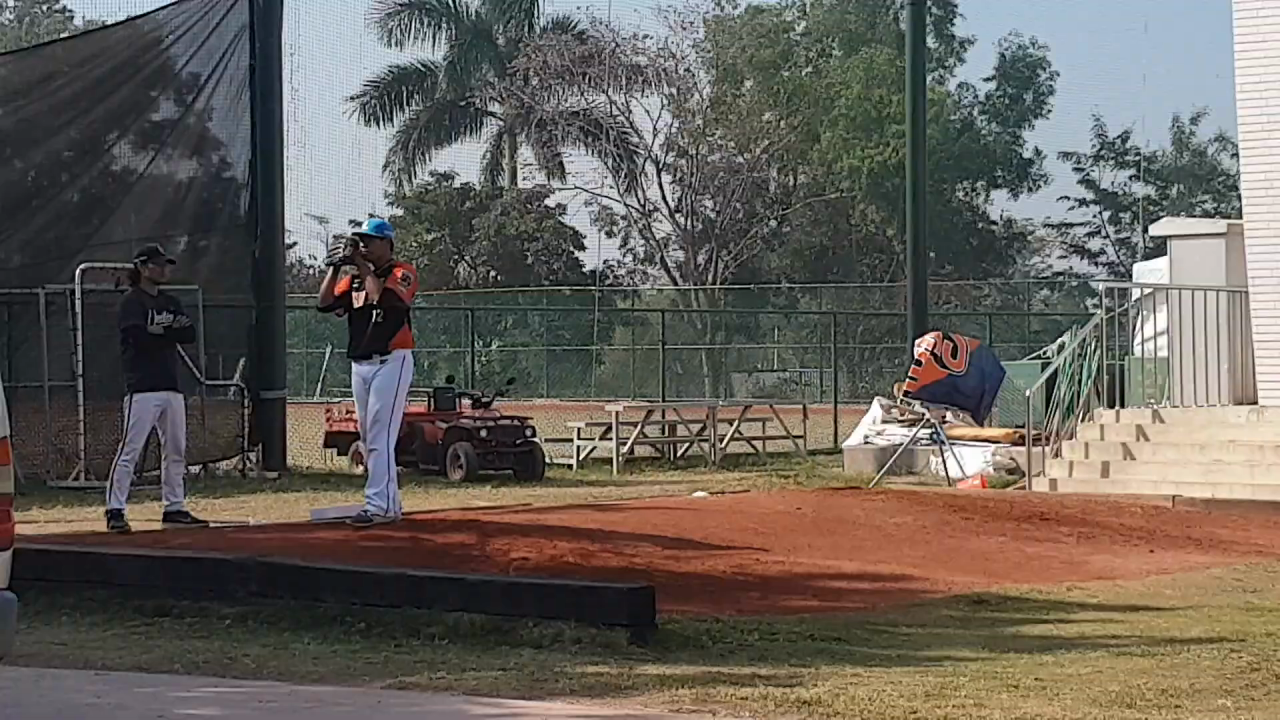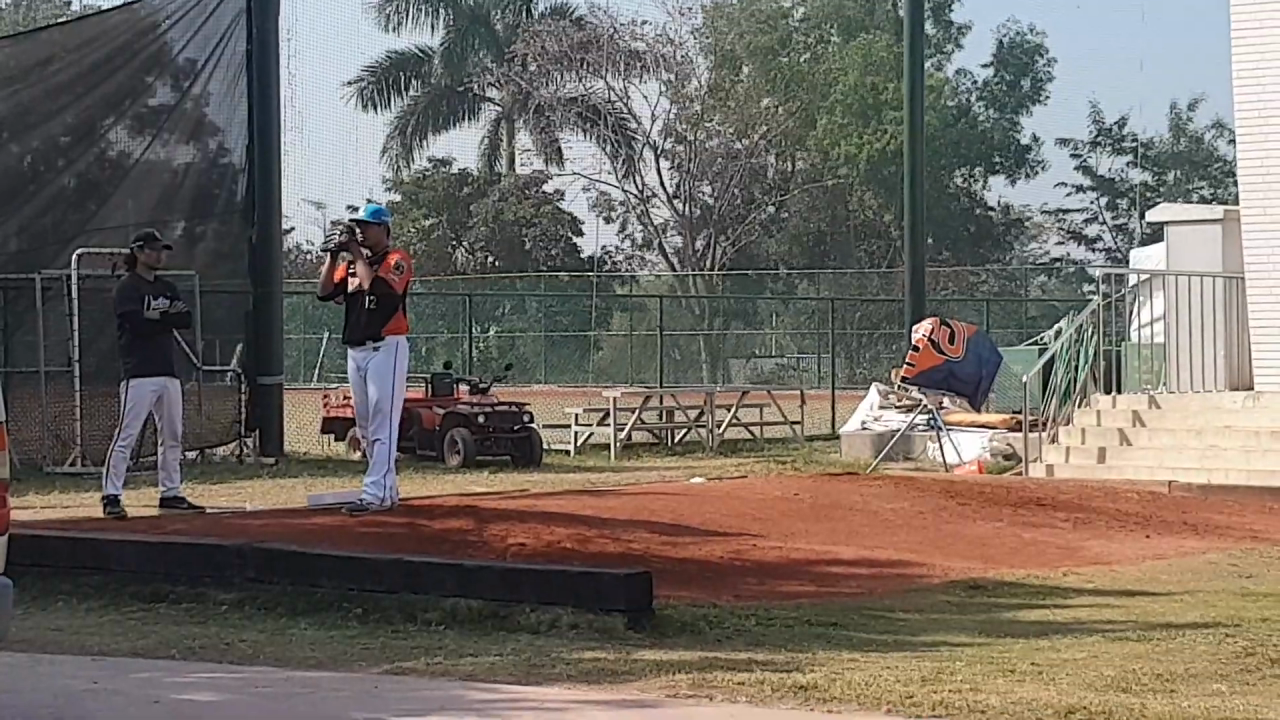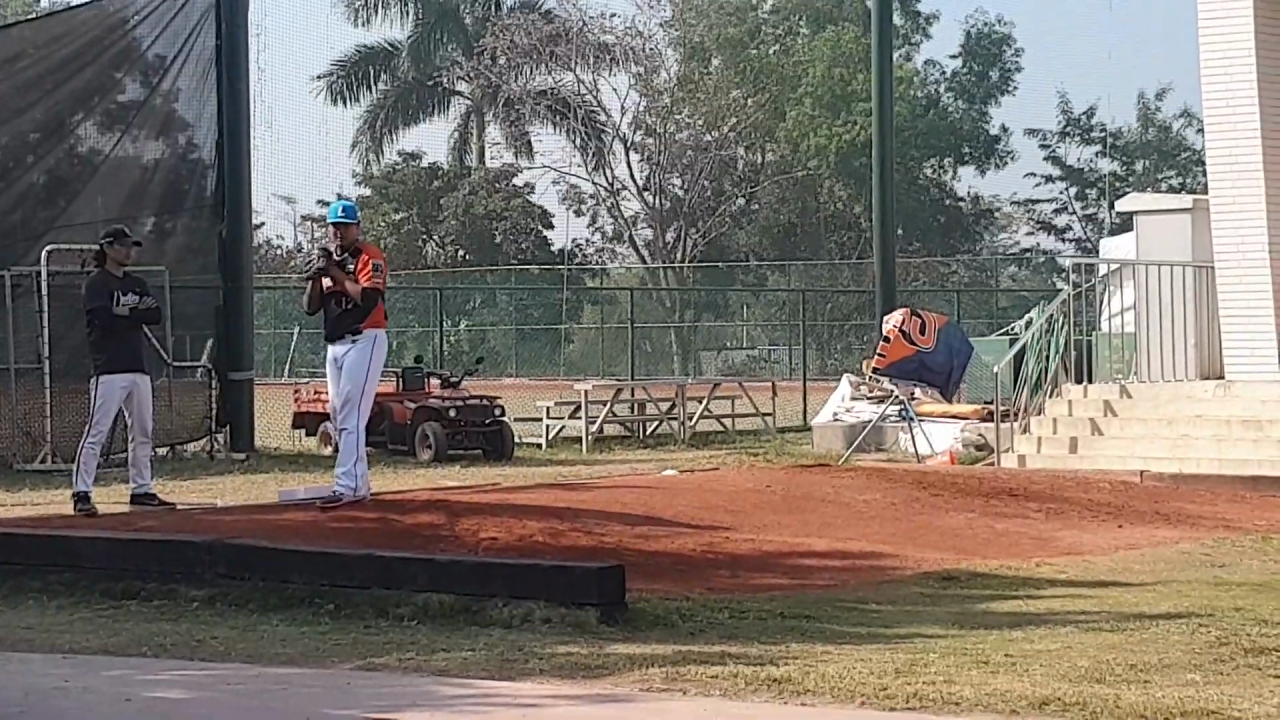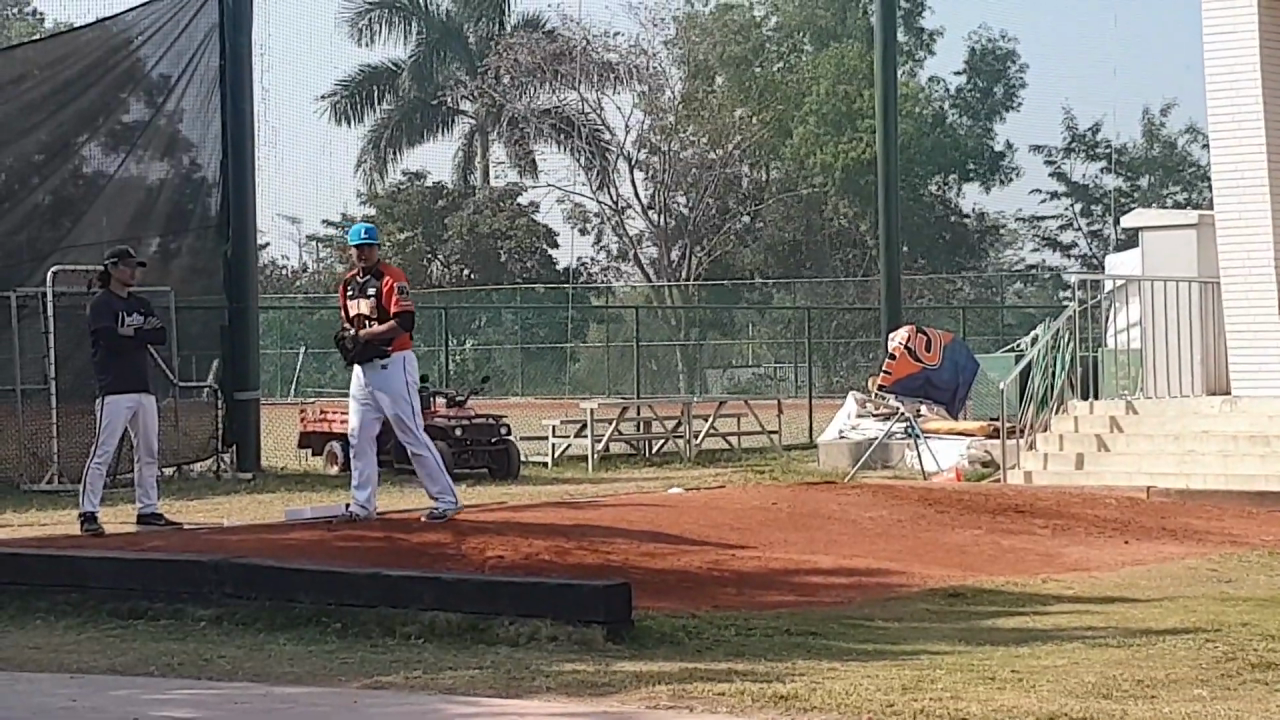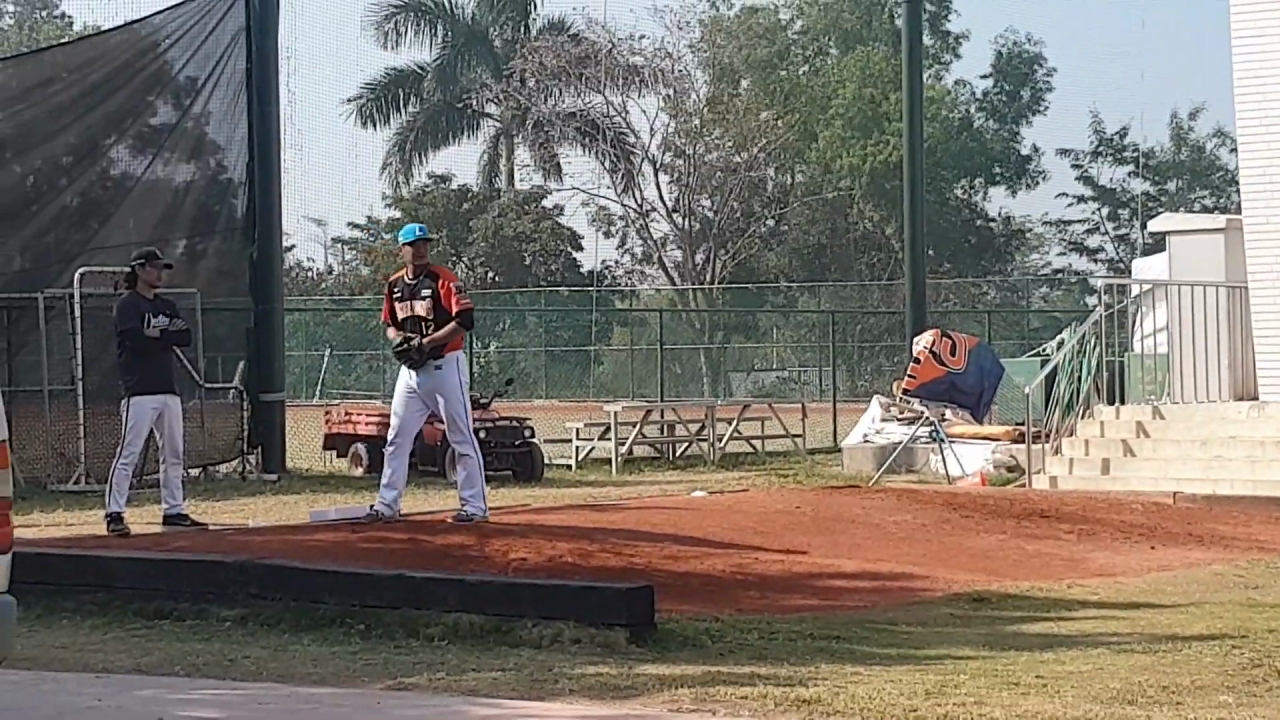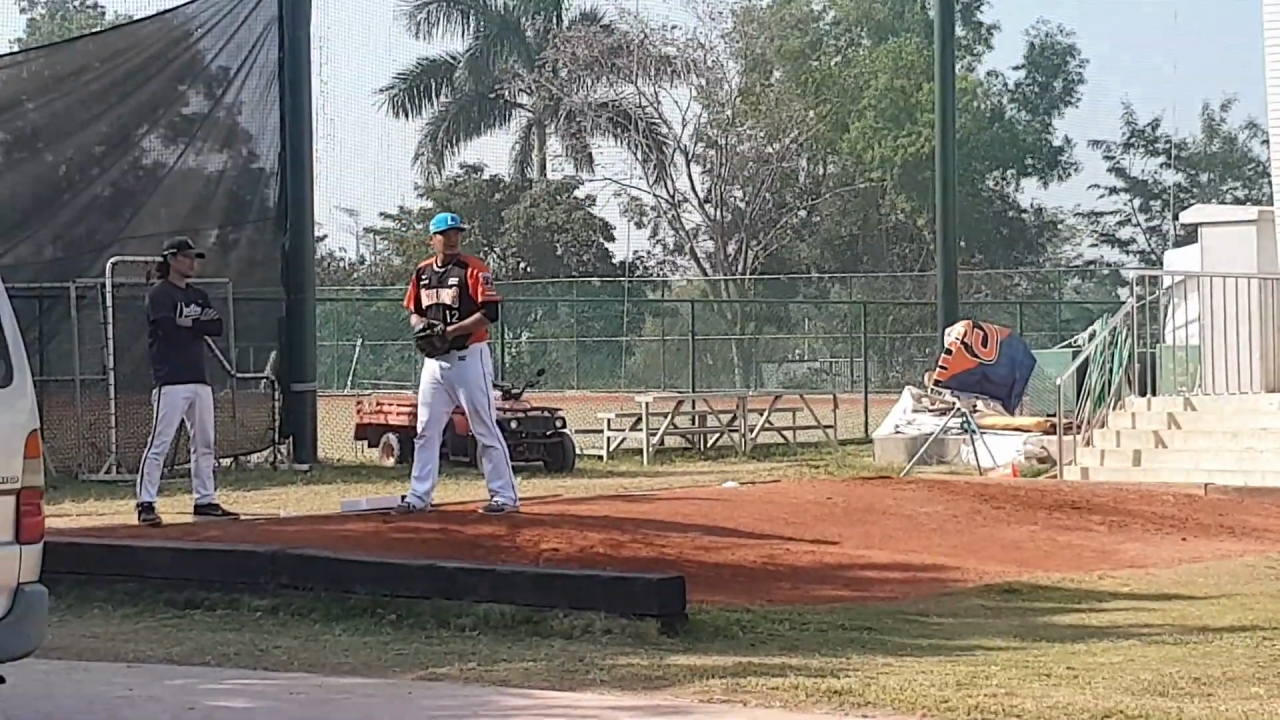
dt=0.4s
person 1, frame 1
left shoulder: (403, 272)
right shoulder: (355, 277)
left elbow: (383, 299)
right elbow: (324, 304)
left wrist: (362, 266)
right wrist: (335, 267)
left hip: (391, 362)
right hip: (360, 364)
left knee: (380, 434)
right knee: (369, 436)
left ankle: (379, 505)
right ankle: (389, 504)
person 1, frame 2
left shoulder: (397, 259)
right shoulder: (353, 262)
left elbow: (374, 287)
right elbow: (325, 293)
left wrist: (355, 253)
right wrist: (333, 255)
left hip: (385, 349)
right hip: (356, 350)
left knee: (382, 424)
right knee: (365, 425)
left ankle: (376, 494)
right ankle: (386, 489)
person 1, frame 3
left shoulder: (370, 257)
right shoulder: (325, 259)
left elbow: (368, 299)
right elbow: (311, 308)
left wrist: (336, 274)
right wrist: (315, 280)
left hip: (365, 341)
right hip: (335, 345)
left knee: (349, 412)
right knee: (338, 414)
left ankle: (353, 484)
right ankle: (352, 484)
person 1, frame 4
left shoulder: (391, 278)
right shoulder: (347, 284)
left elbow: (404, 323)
left wrist: (362, 334)
left hip: (394, 364)
right hip: (363, 367)
left knee: (411, 436)
right knee: (359, 437)
left ankle: (446, 500)
right ankle: (362, 505)
person 1, frame 5
left shoulder: (445, 279)
right shoulder: (394, 285)
left elbow: (465, 321)
right elbow: (390, 326)
left wrist: (427, 342)
right wrist: (399, 338)
left hip: (445, 366)
right hip: (411, 369)
left knee: (461, 437)
right knee: (398, 437)
left ankle: (475, 505)
right ankle: (386, 505)
person 1, frame 6
left shoulder: (474, 269)
right shoulder: (422, 272)
left elbow: (489, 313)
right elbow: (413, 312)
left wrist: (450, 330)
right wrist: (421, 325)
left hip: (469, 357)
right hip: (435, 360)
left knee: (484, 428)
right knee: (426, 430)
left ankle: (505, 496)
right ankle: (419, 496)
person 2, frame 1
left shoulder: (171, 302)
right shoulder: (131, 301)
left elbow: (190, 334)
right elbow: (140, 338)
left wrist: (161, 330)
right wrist: (172, 331)
left hip: (172, 387)
right hip: (143, 388)
left knee: (176, 451)
right knee: (130, 450)
left ankle: (174, 508)
right ankle: (115, 511)
person 2, frame 2
left shoulder: (168, 288)
right shoulder: (127, 287)
left elbow: (186, 320)
right elbow: (137, 324)
left wrist: (156, 317)
right wrist: (168, 316)
left hip: (168, 372)
right hip: (139, 373)
left knee: (172, 436)
right knee: (126, 435)
left ankle: (171, 494)
right ankle: (111, 496)
person 2, frame 3
left shoulder: (138, 284)
right shoulder: (96, 283)
left elbow: (156, 315)
right elbow: (106, 319)
left wrist: (127, 312)
right wrist: (138, 313)
left hip: (138, 368)
right hip: (109, 370)
left knee: (143, 433)
right knee: (96, 432)
left ankle: (141, 491)
right ankle: (81, 493)
person 2, frame 4
left shoulder: (142, 304)
right shoulder: (101, 303)
left elbow: (161, 336)
right elbow: (111, 340)
left wrist: (131, 333)
right wrist: (143, 333)
left hip: (143, 388)
right hip: (114, 391)
left knee: (148, 453)
right knee: (102, 453)
left ankle: (148, 511)
right ankle: (88, 513)
person 2, frame 5
left shoulder: (168, 306)
right shoulder: (127, 304)
left elbow: (186, 337)
right elbow: (137, 341)
left wrist: (157, 334)
right wrist: (168, 335)
left hip: (168, 389)
right hip: (139, 391)
left knee: (174, 454)
right knee: (128, 453)
left ankle: (174, 511)
right ankle: (114, 514)
person 2, frame 6
left shoulder: (199, 296)
right shoulder: (159, 293)
left elbow: (217, 327)
right elbow: (170, 330)
left wrist: (189, 323)
right wrist: (200, 324)
left hip: (199, 379)
right hip: (171, 381)
left knee: (205, 443)
right knee: (160, 443)
left ankle: (205, 501)
right ankle: (145, 503)
